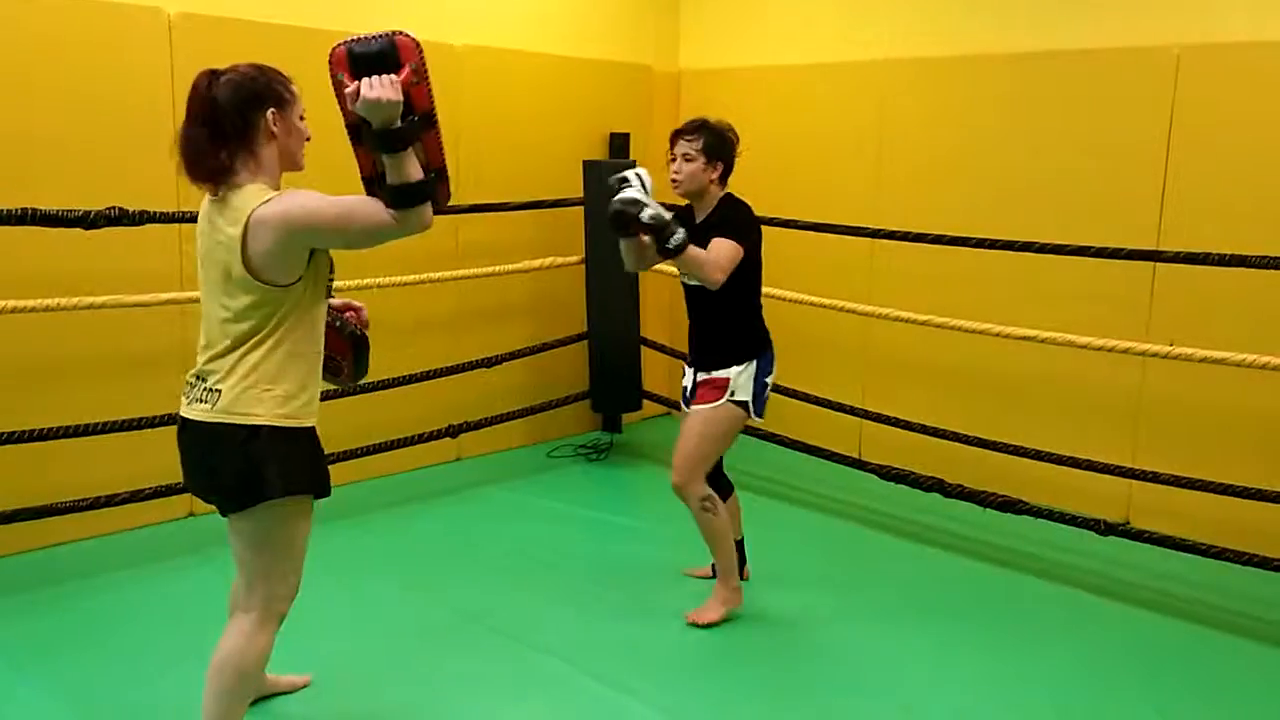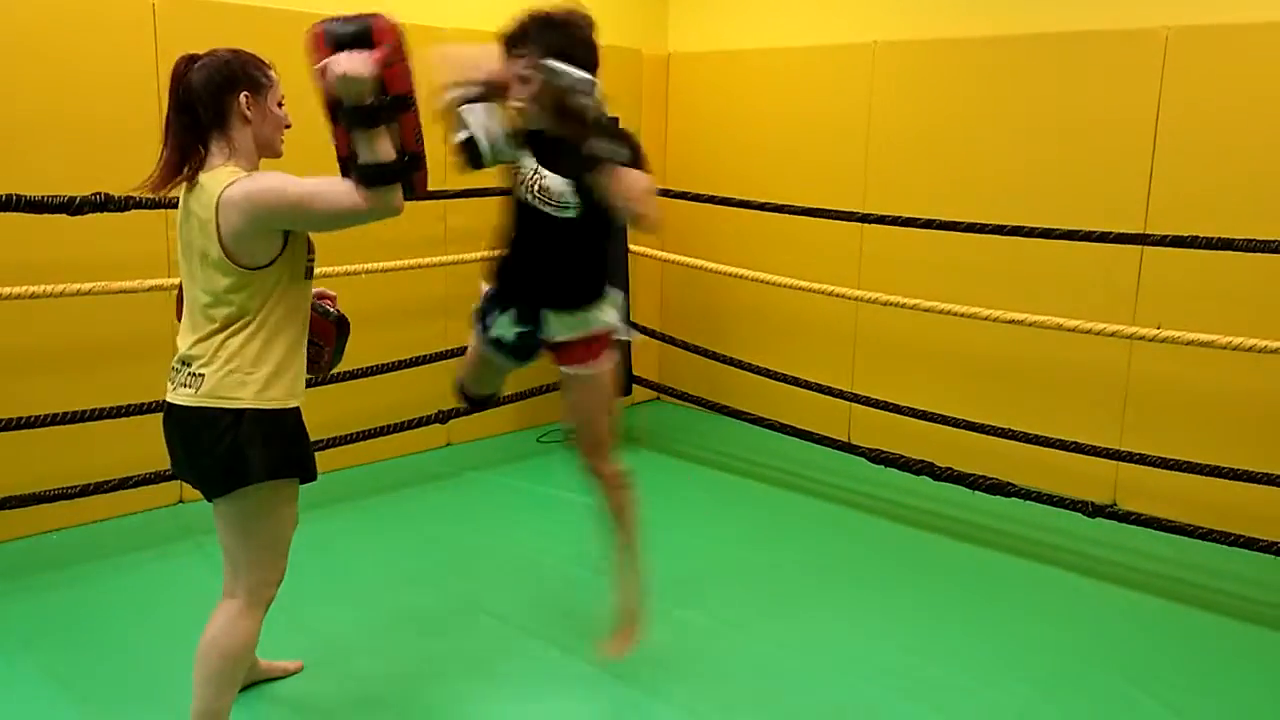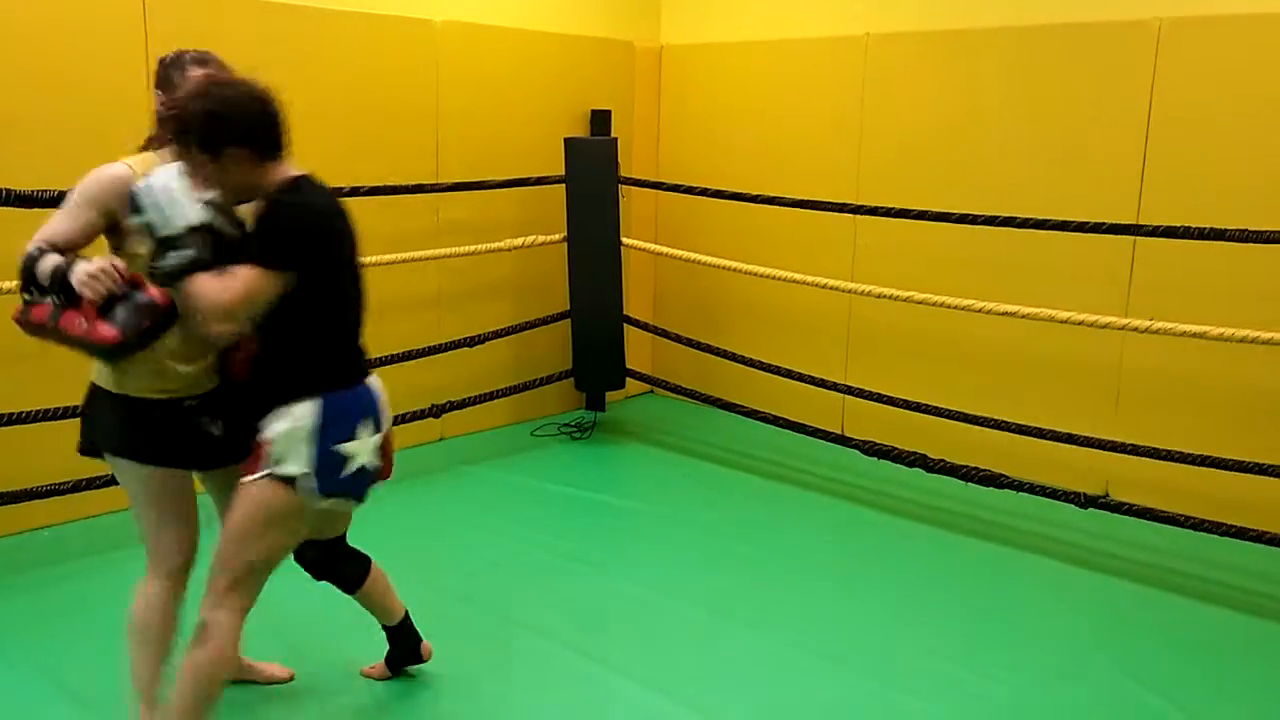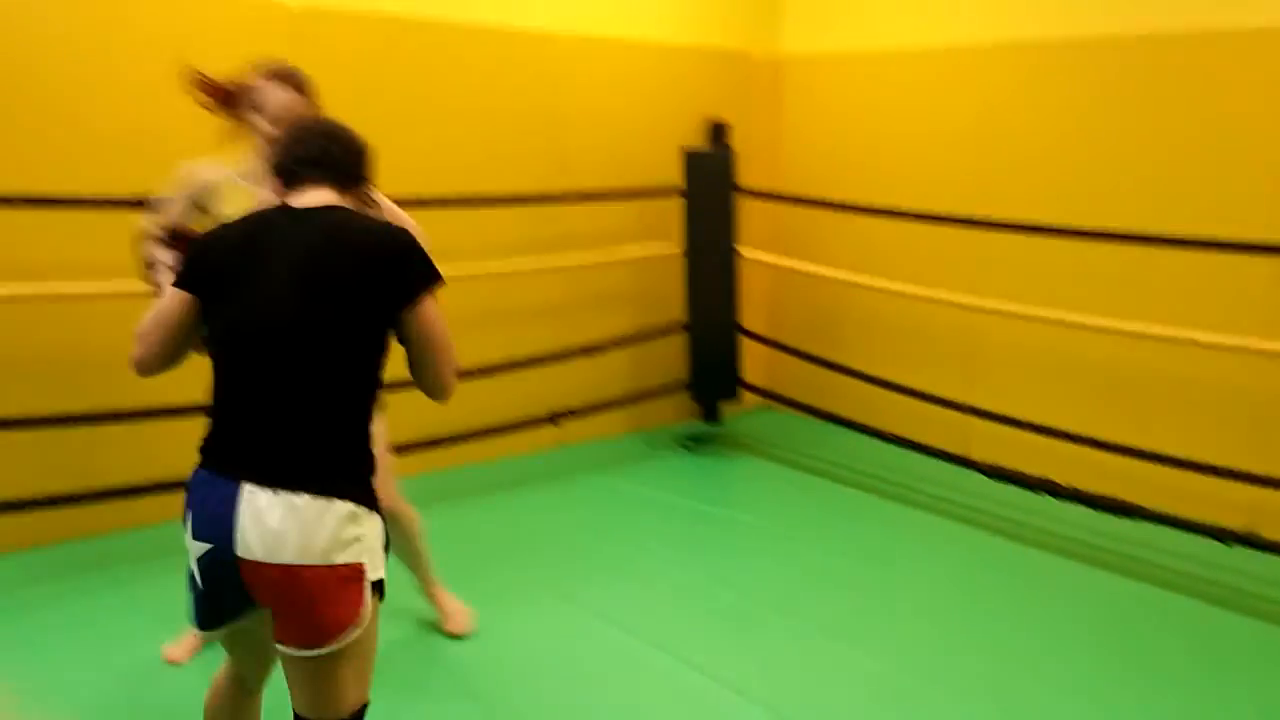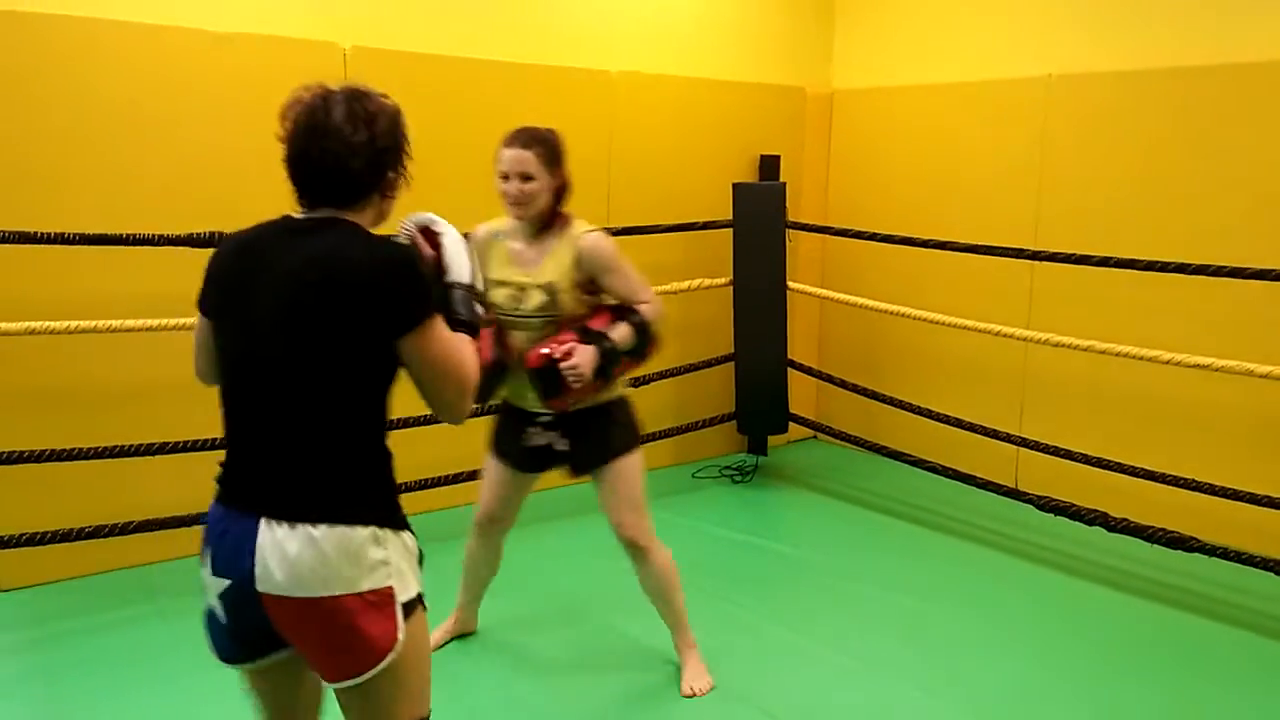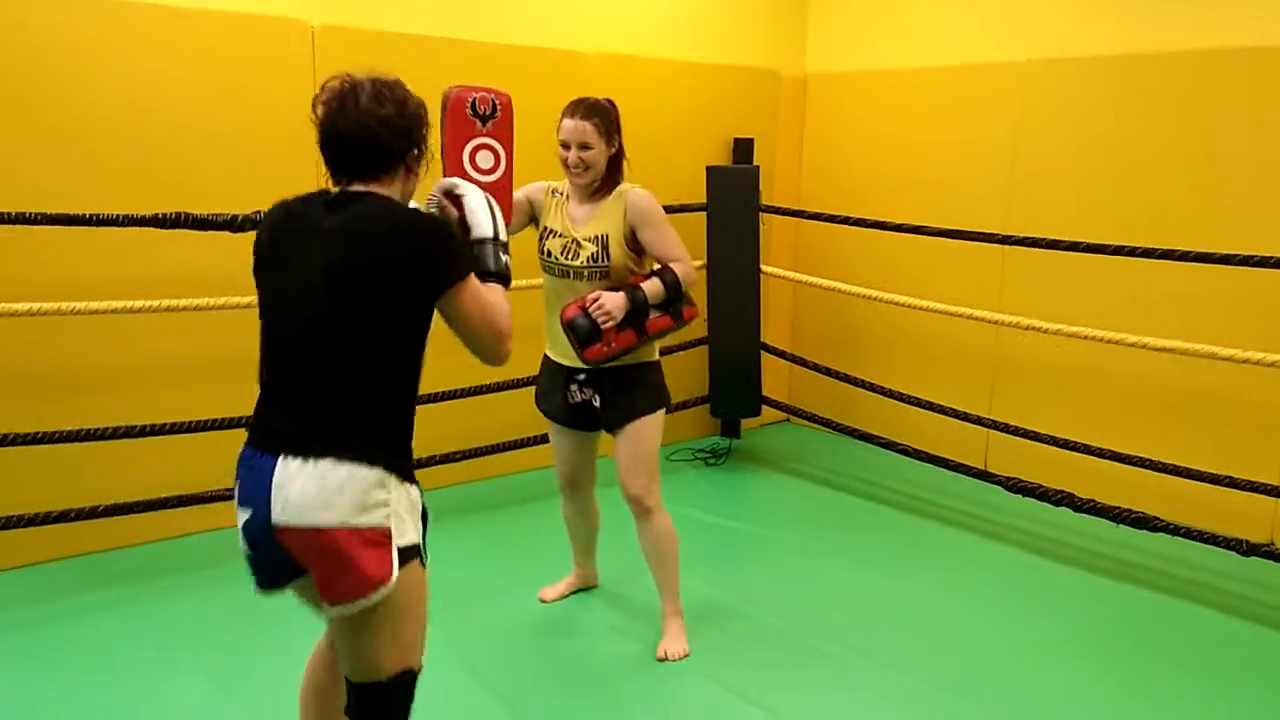
dt=0.7s
person 1, frame 1
left shoulder: (221, 206)
right shoulder: (287, 215)
right elbow: (412, 217)
left wrist: (321, 309)
right wrist: (388, 129)
left hip: (216, 418)
right hip: (257, 431)
left knee: (262, 571)
right knee: (265, 598)
person 1, frame 2
left shoulder: (203, 186)
right shoulder: (255, 195)
right elbow: (382, 201)
left wrist: (296, 294)
right wrist: (360, 104)
left hip: (209, 404)
right hip: (240, 413)
left knee: (260, 551)
right knee: (253, 582)
left ankle: (240, 661)
person 1, frame 3
right shoulder: (121, 183)
right elbow: (35, 255)
right wrist: (78, 273)
left hip: (222, 391)
right hip: (140, 401)
right knee: (173, 557)
person 1, frame 4
right shoulder: (211, 183)
left elbow: (405, 237)
right elbow: (154, 239)
right wrist: (172, 271)
left knee: (381, 497)
left ankle: (433, 591)
person 1, frame 5
left shoulder: (585, 246)
right shoulder: (485, 241)
left elbow: (648, 309)
left wrist: (600, 350)
left hip: (595, 411)
right hip: (522, 409)
left knee: (636, 536)
right knee: (488, 520)
left ankle: (687, 649)
right ankle: (463, 618)
person 1, frame 6
left shoulder: (633, 203)
right shoulder: (542, 197)
left elbow: (684, 269)
left wrist: (629, 299)
left hip: (629, 370)
right hip: (564, 368)
left knee: (641, 494)
right knee: (572, 483)
left ankle: (672, 616)
right ankle: (583, 570)
person 2, frame 1
left shoulder: (736, 217)
right shoulder: (686, 216)
left elbow: (711, 273)
right elbow: (635, 262)
left wrist: (663, 222)
right wrist: (629, 219)
left hip: (739, 366)
right hip: (704, 362)
left knee: (685, 478)
right knee: (706, 470)
left ankle: (729, 586)
right ankle: (734, 560)
person 2, frame 2
left shoulder: (606, 142)
right shoulder: (521, 116)
left elbow: (641, 214)
right elbow: (466, 65)
left wrist: (589, 135)
right wrist: (468, 112)
left hip: (579, 310)
right hip: (517, 294)
left knee: (596, 460)
right knee: (473, 390)
left ankle: (629, 581)
person 2, frame 3
left shoulder: (286, 217)
right shoulder: (317, 204)
left elbow: (224, 316)
left wrist: (175, 238)
left hip: (317, 420)
right hip: (351, 404)
left knee: (226, 596)
right knee: (322, 548)
right ankle: (408, 643)
person 2, frame 4
left shoulder: (220, 246)
right shoulder: (389, 248)
left elbow: (147, 357)
right elbow: (440, 383)
left hip: (219, 507)
right hip: (321, 517)
left knee: (248, 664)
person 2, frame 5
left shoulder: (232, 257)
right shoulder: (389, 269)
right elbow: (456, 401)
right wrist: (457, 290)
left hip: (236, 539)
right hip: (345, 547)
person 2, frame 6
left shoulder: (279, 225)
right shoulder: (421, 235)
right elbow: (495, 345)
right wrist: (487, 246)
left hip: (265, 480)
right hip: (355, 488)
left knee: (348, 637)
